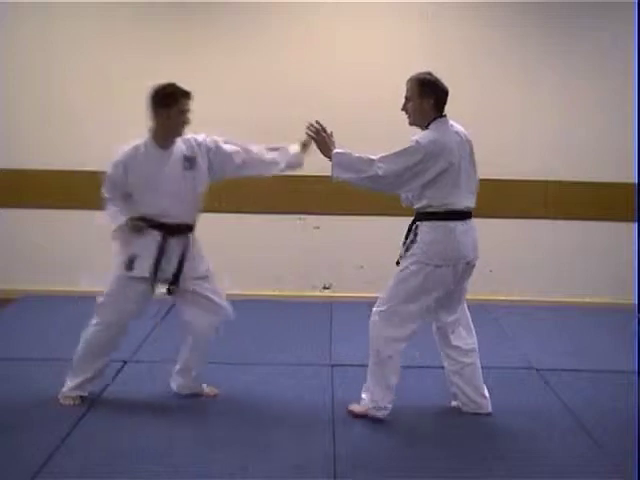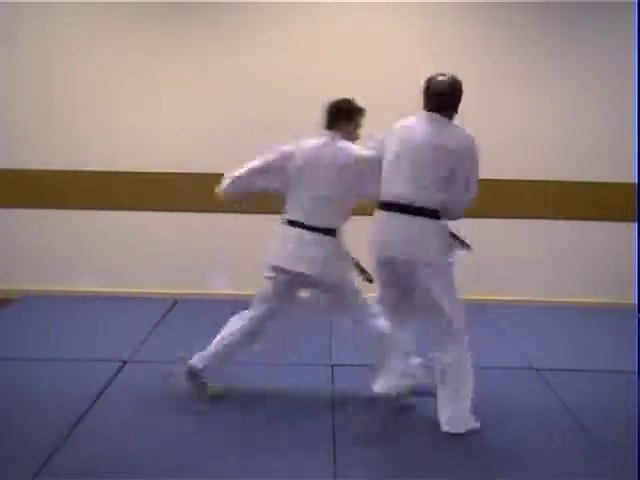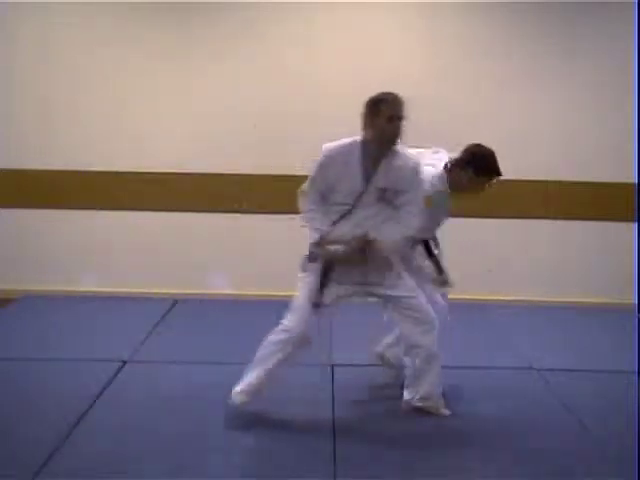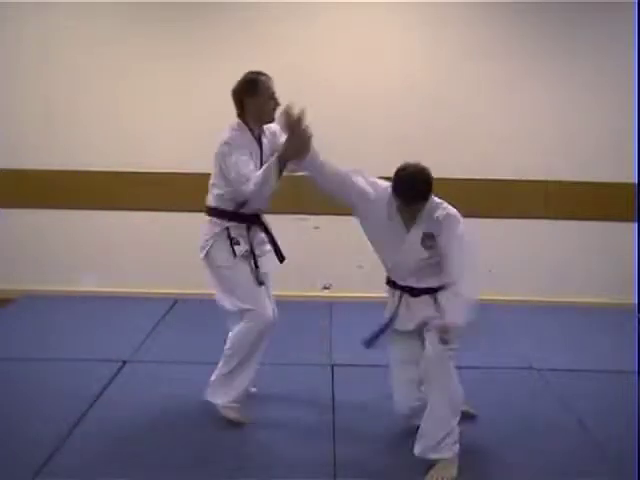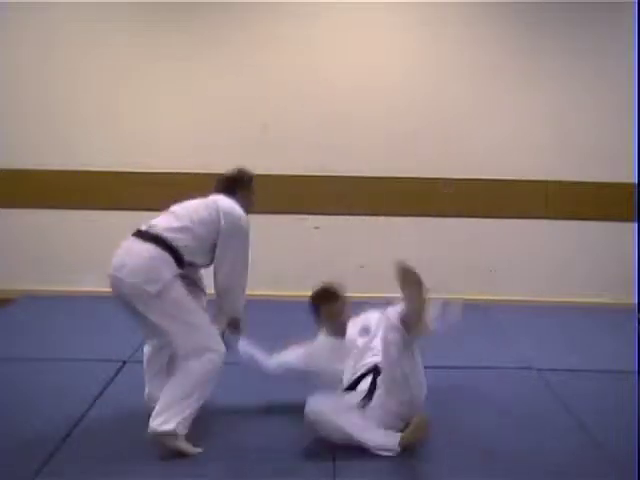
dt=0.5s
person 1, frame 1
left shoulder: (430, 144)
right shoulder: (459, 136)
left elbow: (381, 172)
left wrist: (331, 151)
right wrist: (414, 194)
left hip: (437, 238)
right hip: (463, 236)
left knee: (389, 319)
right knee: (452, 318)
left ankle: (376, 402)
right ankle: (474, 398)
person 1, frame 2
left shoulder: (401, 129)
right shoulder: (462, 142)
left elbow: (386, 168)
right elbow: (461, 198)
left hip: (387, 229)
right hip: (425, 236)
left knee: (398, 319)
right knee: (450, 330)
left ankle: (391, 385)
right ankle: (456, 417)
person 1, frame 3
left shoulder: (408, 168)
right shoulder: (336, 154)
left elbow: (410, 222)
right elbow: (311, 199)
left wrist: (371, 243)
right wrist: (329, 239)
left hip: (378, 259)
right hip: (330, 254)
left knee: (421, 322)
right knee: (295, 329)
left ankle: (422, 394)
right ankle: (247, 390)
person 1, frame 4
left shoulder: (272, 134)
right shoulder: (231, 142)
left elbow: (301, 159)
right elbow: (252, 190)
left wrist: (298, 150)
right wrist: (281, 159)
left hip: (253, 233)
right hip: (227, 237)
left knee: (263, 315)
right knee: (256, 317)
left ankle: (232, 377)
right ankle: (225, 393)
person 1, frame 5
left shoulder: (198, 206)
right shoulder: (235, 217)
right elbow: (230, 277)
left wrist: (202, 315)
right wrist: (233, 316)
left hip: (123, 264)
right hip: (151, 272)
left knee: (162, 333)
right knee: (207, 351)
left ankle: (161, 398)
right ankle: (168, 425)
person 2, frame 1
left shoulder: (200, 148)
right shoulder: (133, 156)
left elbow: (248, 158)
right elbow: (112, 195)
left wrist: (293, 155)
right wrist: (124, 221)
left hip: (183, 249)
right hip: (143, 248)
left knee: (212, 316)
right knee: (111, 319)
left ankle: (187, 380)
right ankle: (76, 385)
person 2, frame 2
left shoulder: (296, 152)
right shoulder: (359, 160)
left elbow: (253, 173)
left wrist: (228, 185)
left hip: (291, 244)
right hip: (323, 250)
left knee: (260, 313)
right knee: (366, 316)
left ankle: (201, 366)
person 2, frame 3
left shoulder: (439, 159)
right shoulder: (430, 188)
left hip: (417, 246)
left knee: (434, 308)
right knee: (432, 313)
left ankle: (390, 352)
person 2, frame 4
left shoulder: (447, 220)
right shoulder: (377, 196)
left elbow: (459, 271)
right elbow: (329, 173)
left wrist: (453, 322)
left hip: (439, 302)
right hip: (403, 300)
left knee: (436, 362)
right knee: (407, 402)
person 2, frame 5
left shoulder: (367, 322)
right shoulder: (318, 349)
right elbow: (271, 364)
right wrist: (237, 339)
left hip: (403, 389)
right hip: (370, 409)
left knee: (394, 322)
right knee: (315, 408)
left ankle: (414, 317)
right ankle: (398, 439)
